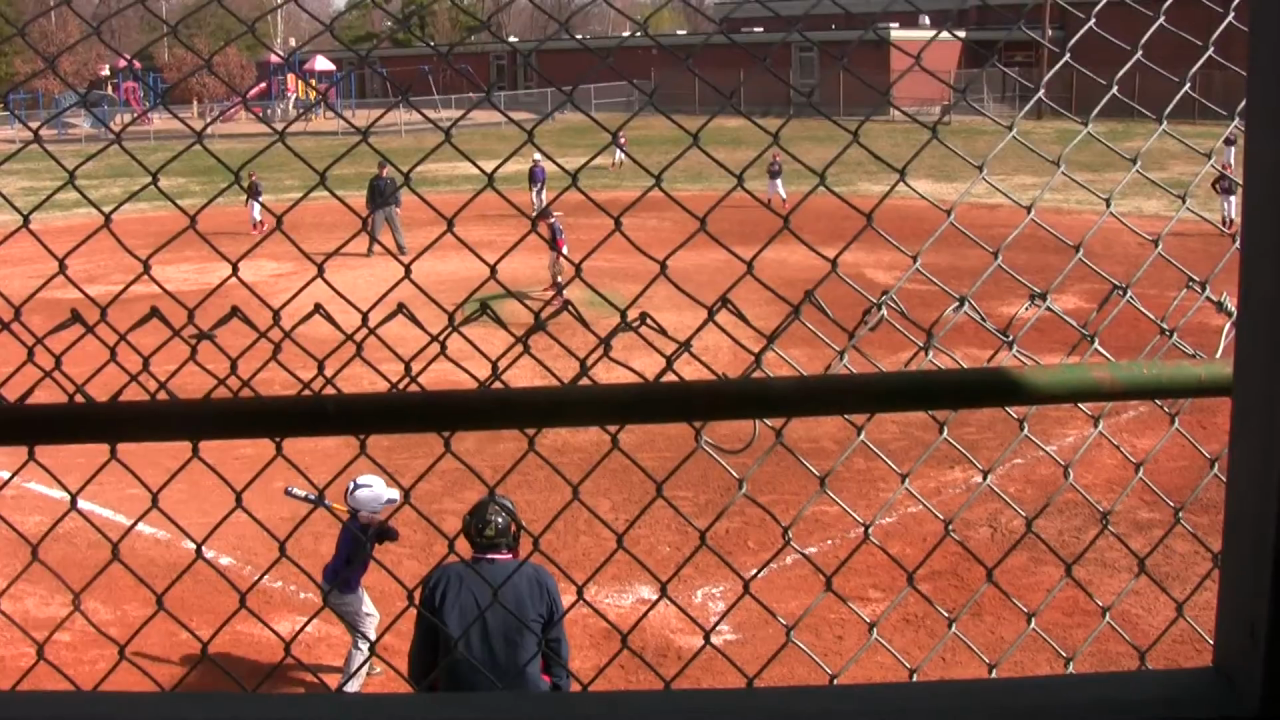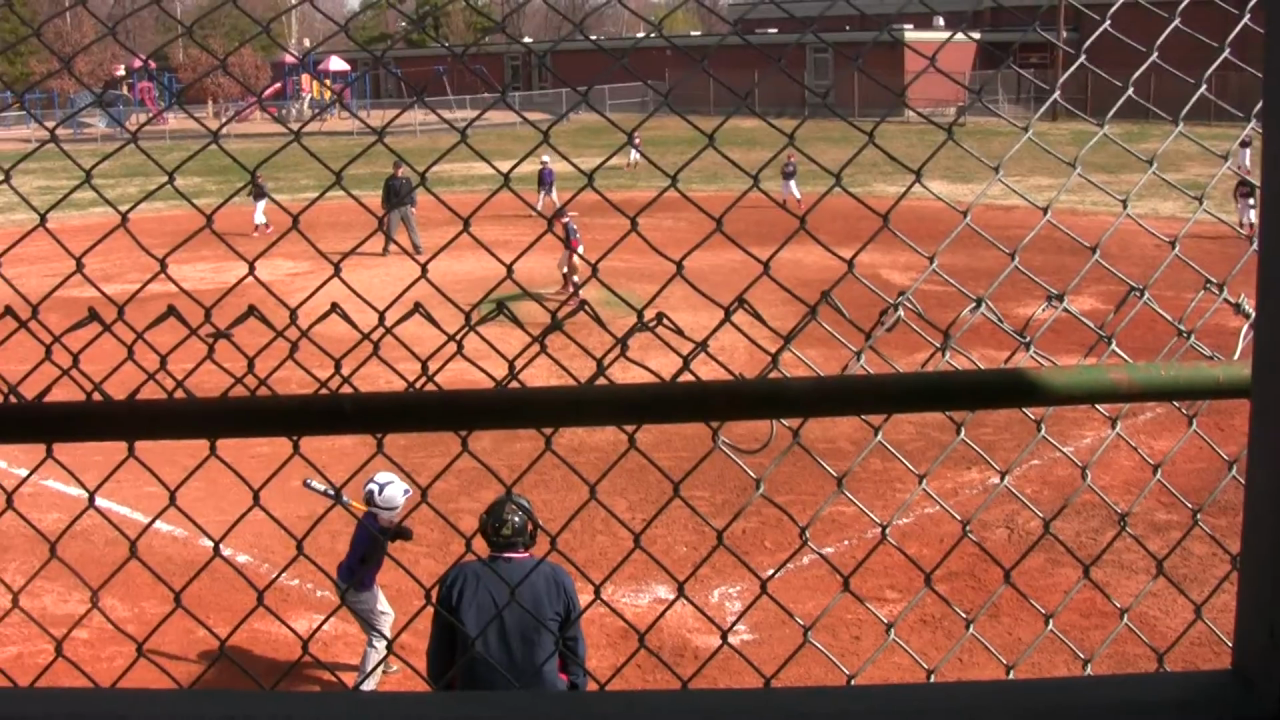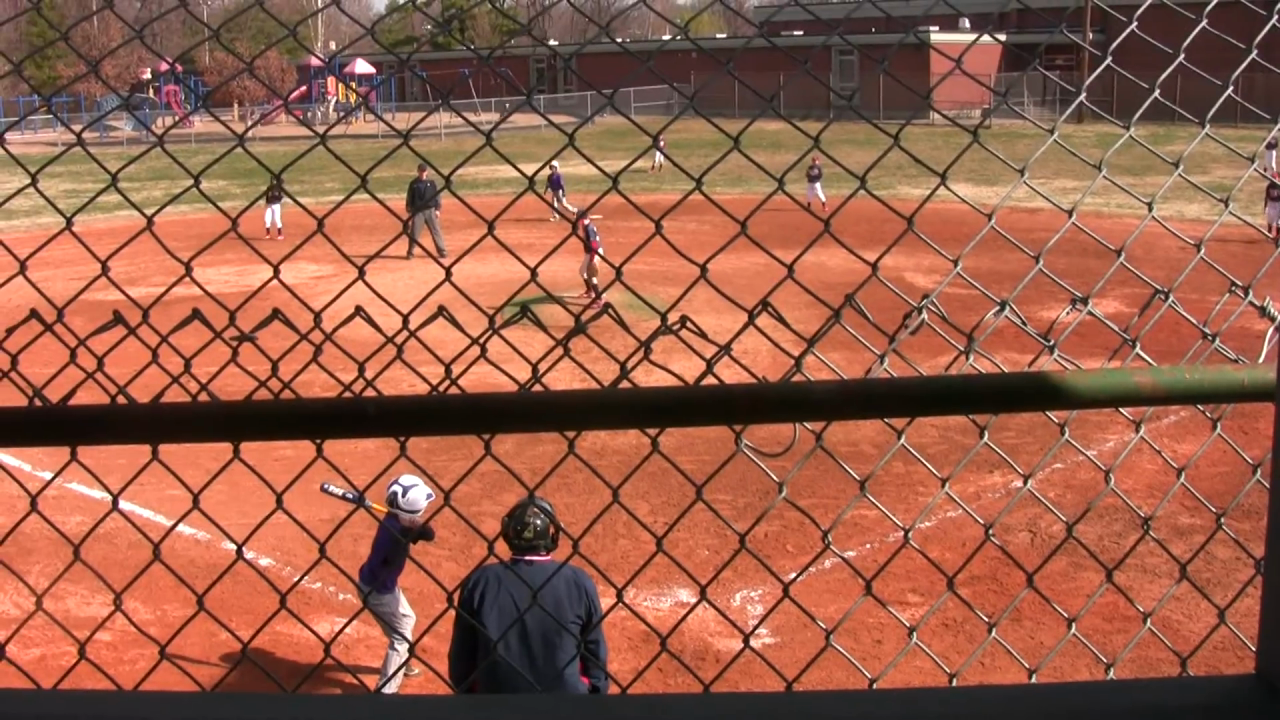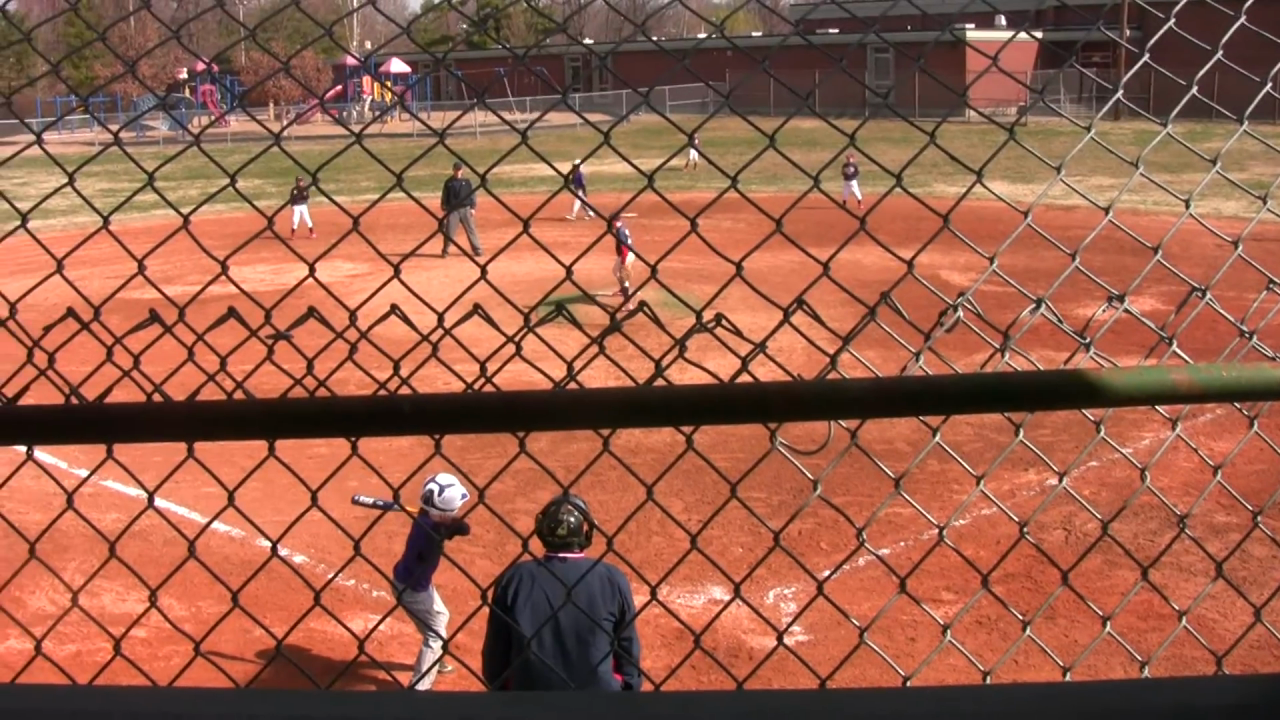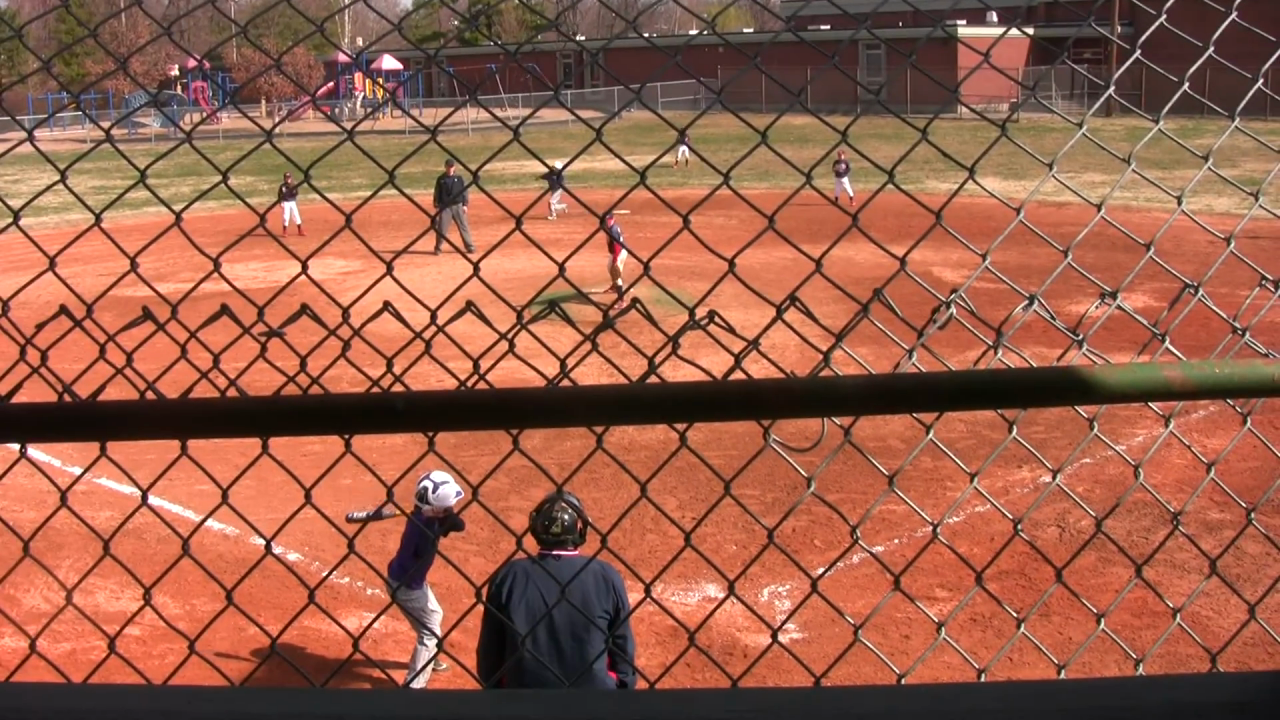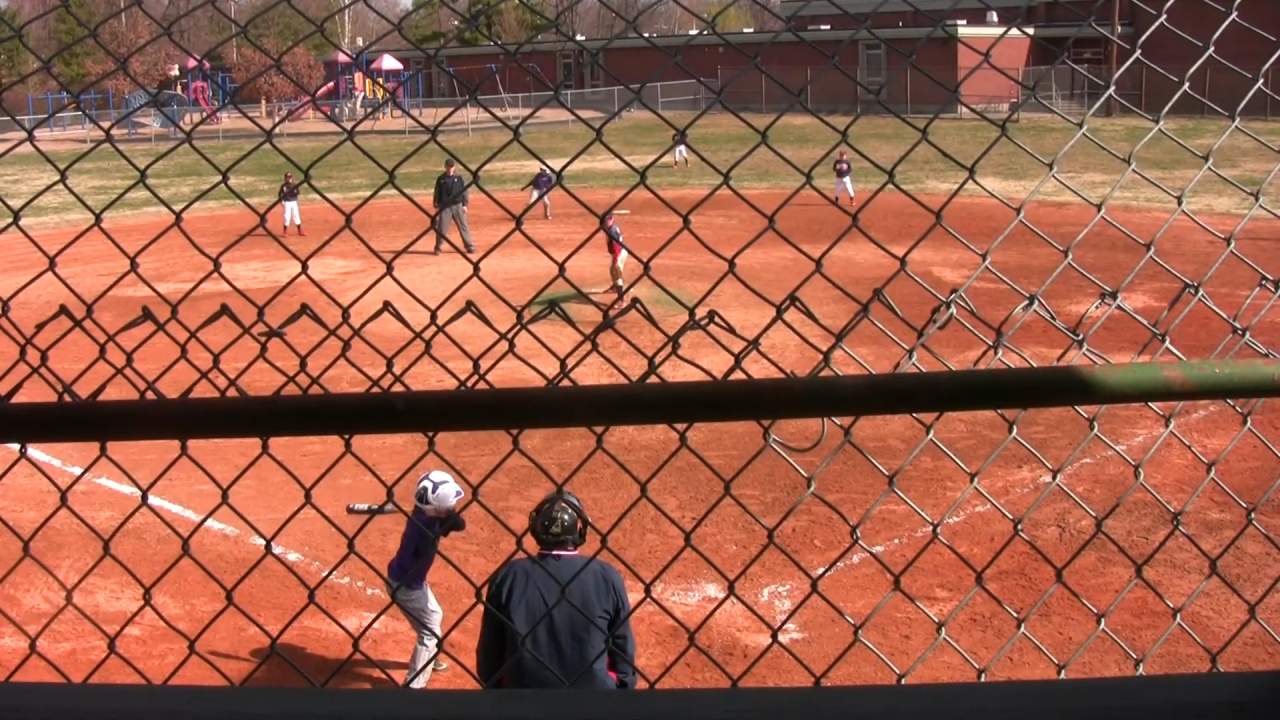
dt=0.3s
person 1, frame 1
left shoulder: (365, 522)
right shoulder: (355, 529)
left elbow: (393, 535)
left wrist: (380, 524)
right wrist: (369, 527)
left hip: (349, 583)
right hip: (340, 588)
left knee: (371, 619)
right knee: (365, 634)
left ankle: (360, 662)
right ankle: (348, 689)
person 1, frame 2
left shoulder: (379, 519)
right shoulder: (371, 526)
left elbow: (408, 535)
left wrist: (396, 526)
right wrist: (387, 529)
left hip: (362, 580)
right hip: (355, 586)
left knee: (386, 617)
right knee: (380, 633)
left ankle: (377, 660)
right ankle: (365, 687)
person 1, frame 3
left shoulder: (399, 521)
right shoulder: (393, 528)
left elbow: (429, 535)
left wrist: (419, 525)
right wrist: (408, 529)
left hip: (385, 583)
right hip: (377, 588)
left knee: (408, 620)
right knee: (401, 635)
left ankle: (399, 663)
right ankle: (386, 689)
person 1, frame 4
left shoulder: (434, 519)
right shoulder: (427, 524)
left elbow: (465, 529)
left wrist: (452, 520)
right wrist: (440, 523)
left hip: (418, 581)
right hip: (411, 586)
left knee: (441, 617)
right knee: (436, 633)
left ankle: (433, 660)
right ankle: (419, 686)
person 1, frame 5
left shoulder: (431, 516)
right shoulder: (422, 522)
left elbow: (459, 525)
left wrist: (446, 514)
right wrist: (435, 517)
left hip: (413, 579)
right hip: (406, 584)
left knee: (435, 615)
right knee: (430, 631)
left ankle: (428, 658)
right ankle: (414, 684)
person 1, frame 6
left shoulder: (430, 516)
right shoulder: (422, 522)
left elbow: (460, 524)
left wrist: (447, 514)
right wrist: (436, 517)
left hip: (413, 579)
right hip: (406, 584)
left knee: (434, 615)
right knee: (430, 632)
left ankle: (428, 658)
right ankle: (414, 685)
person 2, frame 1
left shoulder: (441, 580)
right shoulder: (540, 580)
left elbow: (422, 655)
right elbow: (556, 652)
left wrist: (425, 690)
right wrist: (560, 689)
person 2, frame 2
left shoulder: (458, 579)
right shoulder: (556, 579)
left elbow: (439, 654)
right elbow: (574, 650)
left wrist: (443, 691)
right wrist: (576, 688)
person 2, frame 3
left shoulder: (479, 582)
right shoulder: (578, 582)
left elbow: (461, 656)
right elbow: (595, 653)
left wrist: (465, 692)
right wrist: (597, 691)
person 2, frame 4
left shoulder: (513, 579)
right shoulder: (611, 579)
left elbow: (495, 653)
right elbow: (628, 650)
left wrist: (499, 690)
right wrist: (630, 688)
person 2, frame 5
left shoulder: (508, 577)
right shoulder: (606, 577)
left elbow: (489, 650)
right elbow: (623, 648)
left wrist: (492, 687)
right wrist: (625, 686)
person 2, frame 6
left shoulder: (508, 576)
right shoulder: (606, 577)
left elbow: (489, 651)
right elbow: (623, 647)
left wrist: (493, 688)
right wrist: (625, 686)
